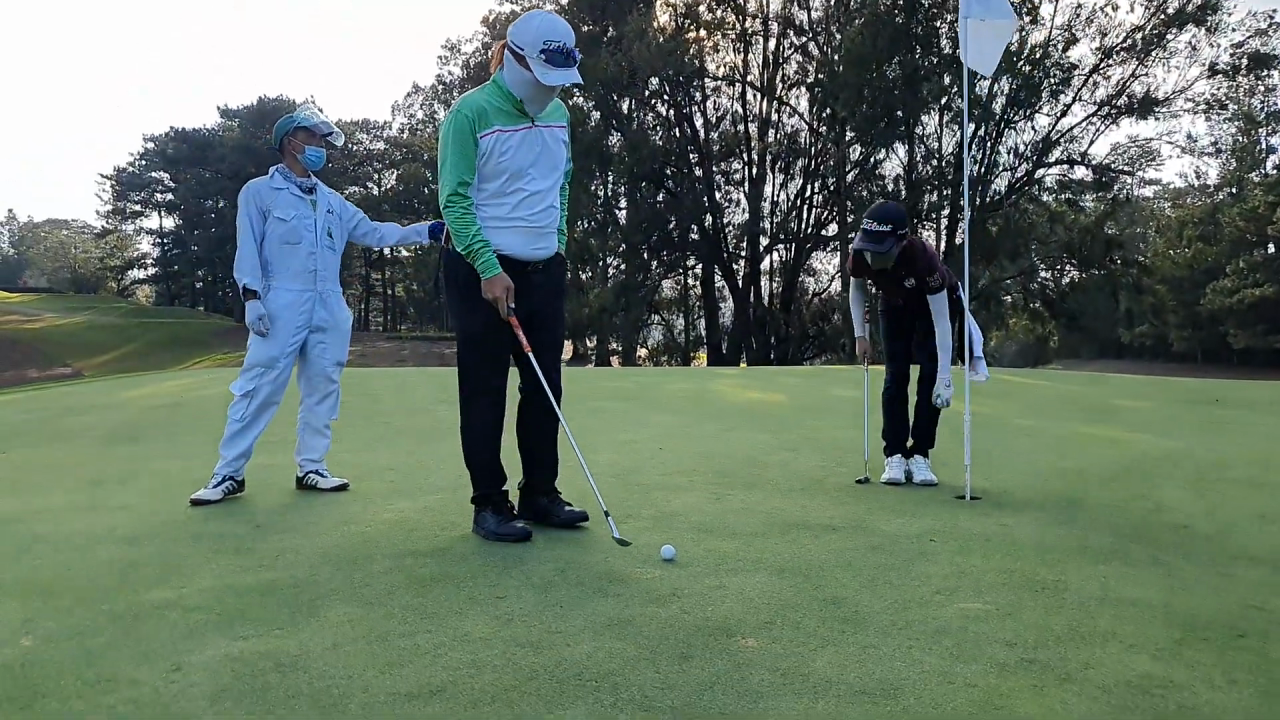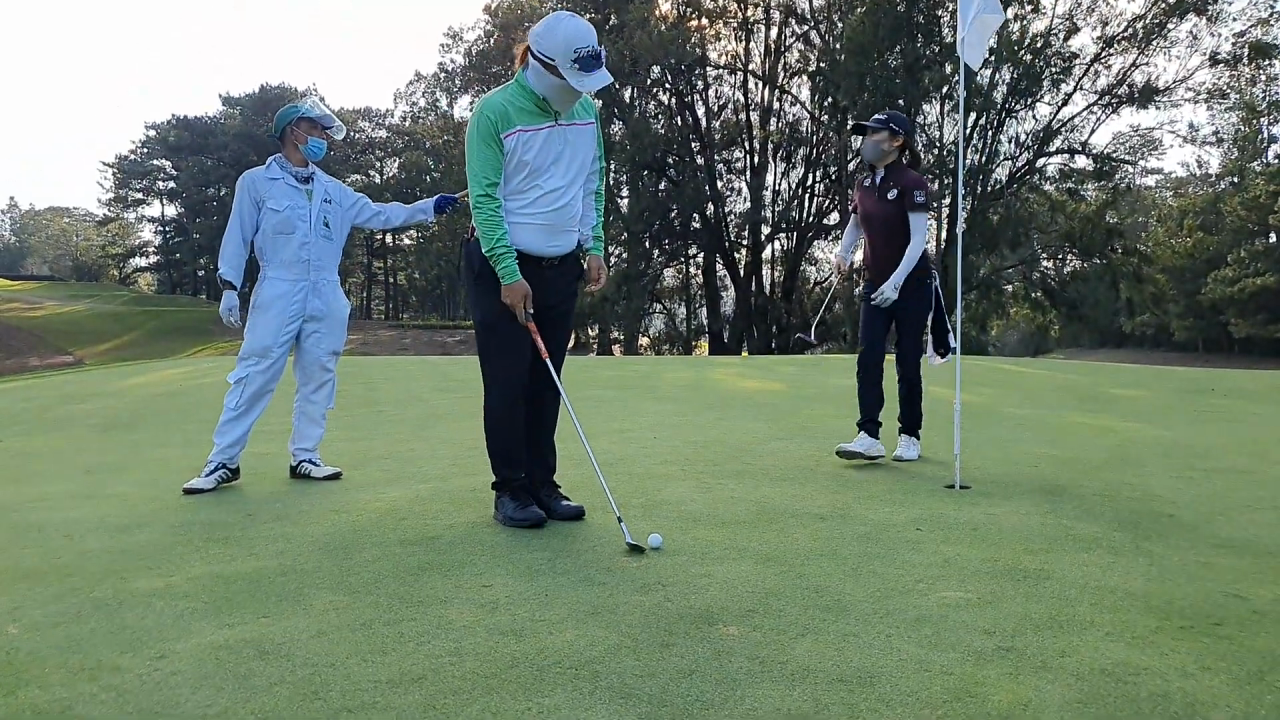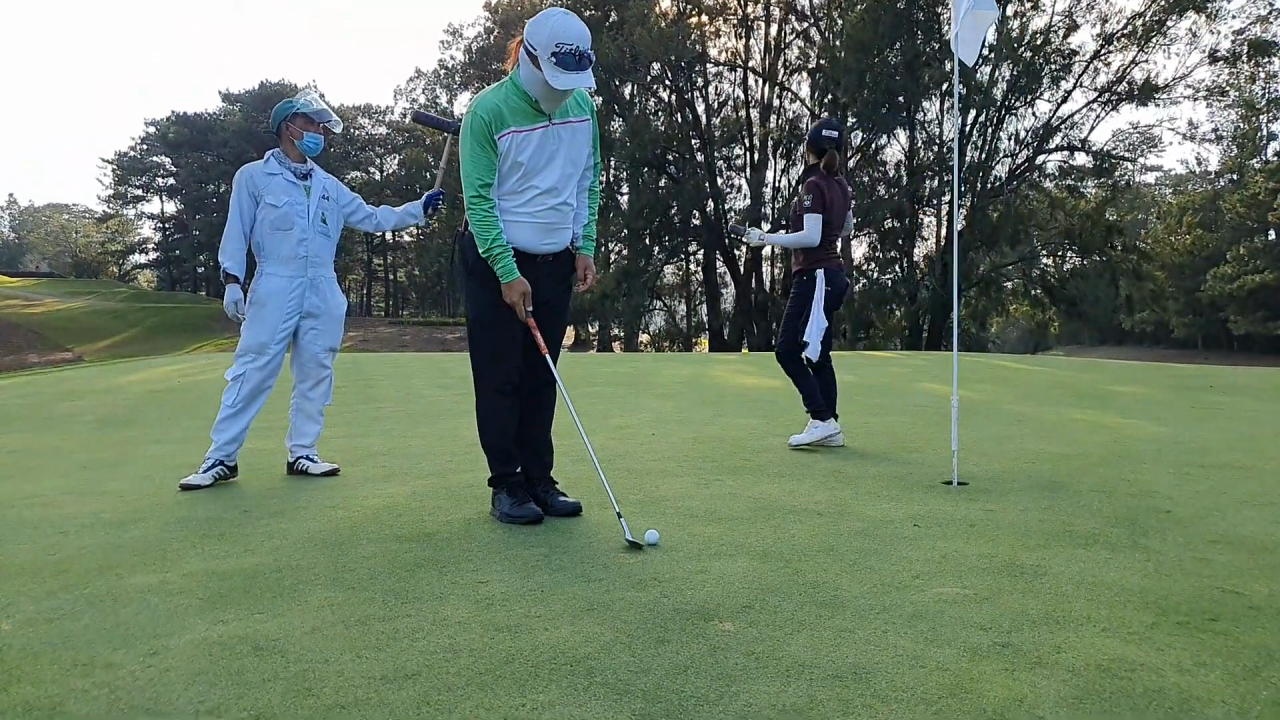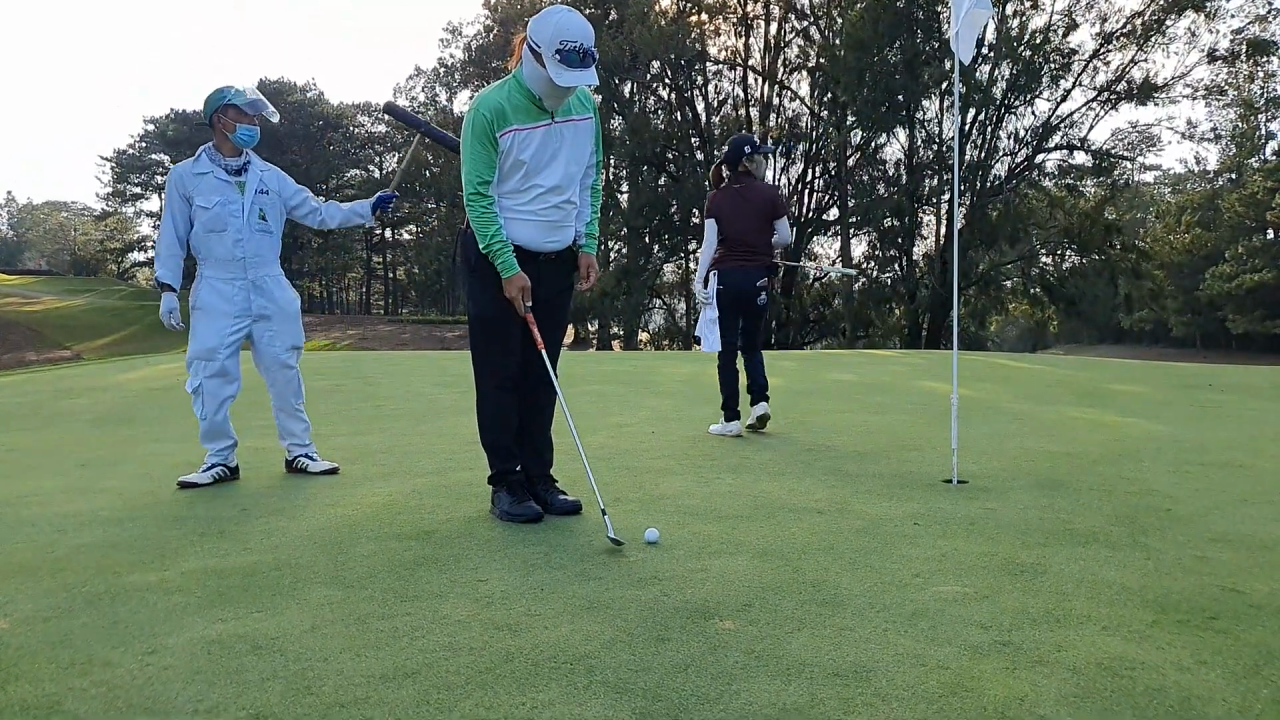
dt=0.7s
person 1, frame 1
left shoulder: (557, 114)
right shoulder: (471, 112)
right elbow: (455, 198)
left wrist: (556, 241)
right wrist: (489, 269)
left hip: (544, 270)
right hip: (483, 272)
left knee: (546, 386)
right knee: (485, 392)
left ankle: (539, 493)
right ankle: (489, 504)
person 1, frame 2
left shoulder: (585, 110)
right shoulder: (495, 111)
left elbow: (592, 184)
right elbow: (484, 198)
left wrist: (593, 246)
right wrist: (509, 274)
left hip: (560, 265)
right hip: (502, 265)
left knee: (545, 381)
right knee: (507, 378)
left ankle: (541, 484)
right ankle: (510, 489)
person 1, frame 3
left shoulder: (582, 106)
right shoulder: (488, 109)
left elbow: (589, 180)
right elbow: (479, 198)
left wrist: (585, 246)
right wrist: (507, 272)
left hip: (555, 261)
right hip: (495, 261)
left knee: (541, 377)
right knee: (500, 377)
left ankle: (538, 480)
right ankle: (506, 486)
person 1, frame 4
left shoulder: (584, 103)
right shoulder: (491, 107)
left elbow: (590, 179)
right elbow: (478, 194)
left wrist: (587, 244)
right wrist: (508, 268)
left hip: (557, 259)
right hip: (497, 257)
left knee: (541, 375)
right knee: (500, 374)
left ankle: (538, 478)
right ankle: (505, 484)
person 2, frame 1
left shoulder: (332, 201)
right shoulder: (259, 191)
left elbow: (372, 233)
right elbow: (248, 248)
left wrist: (423, 231)
right wrist: (252, 296)
left hip: (330, 307)
right hip: (282, 304)
left knee: (323, 387)
right knee: (259, 386)
left ankle: (311, 467)
right ankle: (229, 473)
person 2, frame 2
left shoulder: (333, 189)
right shoulder: (255, 181)
left elbow: (379, 215)
right elbow: (237, 237)
left wrist: (428, 207)
right wrist: (229, 287)
left hip: (326, 295)
right hip: (278, 293)
left knee: (318, 376)
right knee: (254, 374)
left ankle: (305, 456)
right ankle: (223, 461)
person 2, frame 3
left shoulder: (329, 185)
right shoulder: (253, 176)
left elbow: (371, 218)
right elbow: (237, 232)
left wrist: (419, 209)
right wrist: (232, 281)
left hip: (323, 291)
right hip: (274, 287)
left knee: (315, 372)
right knee: (253, 370)
left ankle: (302, 453)
right ankle: (222, 457)
person 2, frame 4
left shoulder: (270, 176)
right shoulder: (186, 175)
left elbow: (318, 213)
right elbow: (172, 237)
left wrist: (368, 208)
right wrist: (168, 289)
left hip: (271, 289)
right hip: (217, 292)
left knee: (284, 371)
right knee: (211, 375)
left ankle: (300, 451)
right ankle: (221, 459)
person 3, frame 1
left shoulder: (923, 258)
right shoulder: (861, 252)
left elbow: (941, 322)
right elbow: (858, 289)
left wrist: (945, 378)
right wrist: (861, 334)
left hip: (934, 310)
right hip: (895, 308)
left knee: (931, 380)
right knee: (895, 380)
left ankle: (920, 456)
right ankle: (895, 457)
person 3, frame 2
left shoulder: (913, 182)
right shoulder: (865, 183)
left elbow: (918, 240)
right elbow: (856, 224)
left wrist: (896, 281)
right wrist: (843, 252)
left hip: (912, 286)
right hip: (875, 286)
left knee: (908, 365)
right knee: (868, 360)
left ankle: (910, 436)
right ankle: (868, 435)
person 3, frame 3
left shoulder: (813, 185)
right shoulder: (841, 185)
left elbow: (811, 238)
right elbow: (846, 229)
left wrist: (766, 238)
left hip: (815, 277)
right hip: (833, 276)
left knee: (788, 351)
right knee: (816, 353)
left ankle: (824, 419)
right ankle: (826, 425)
person 3, frame 4
left shoulder: (716, 197)
right shoulder: (770, 194)
left elbow: (709, 242)
right elbow: (785, 238)
left wrist: (698, 281)
left hip: (725, 278)
right hip: (757, 278)
left knee: (727, 350)
right knee: (751, 345)
left ankle: (731, 419)
right ankle: (759, 402)
